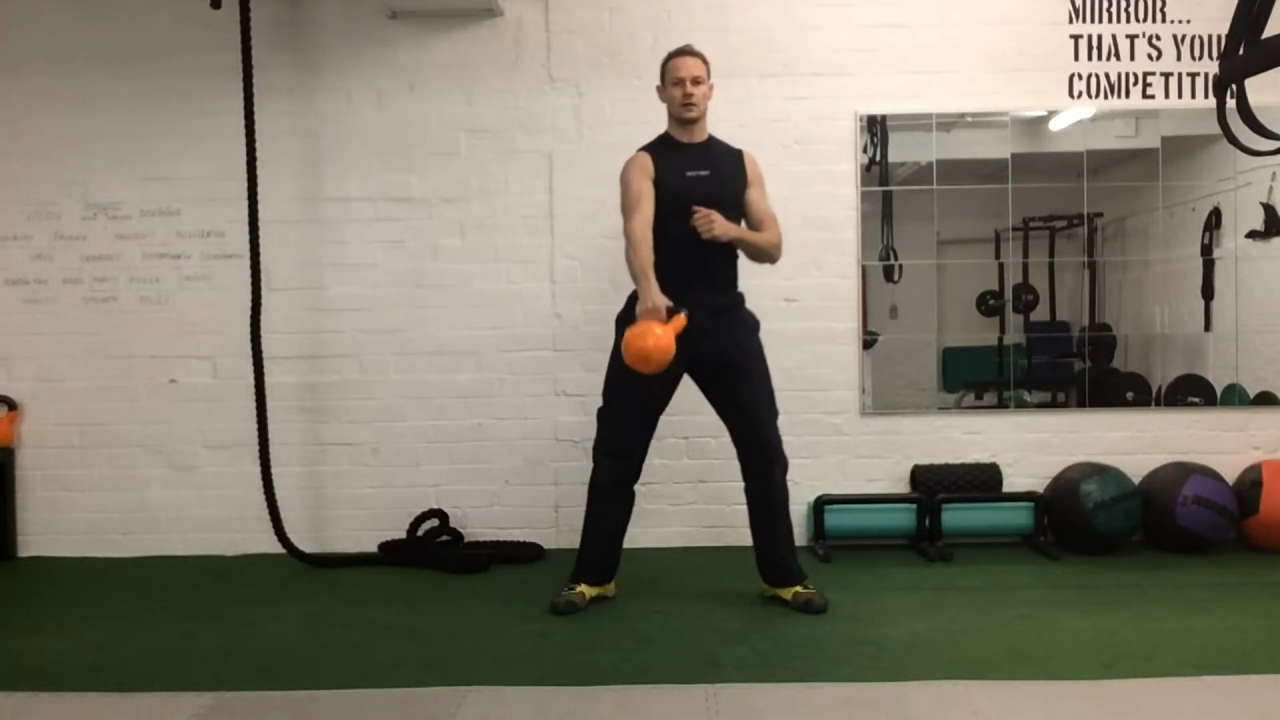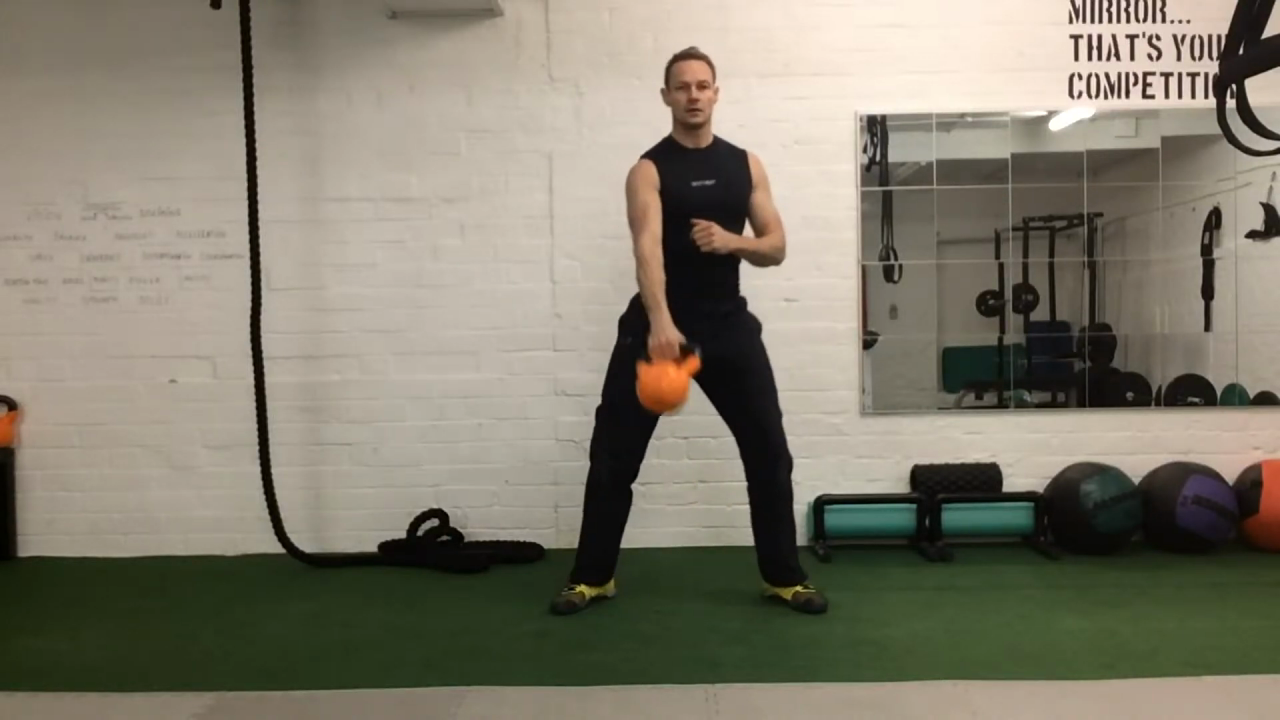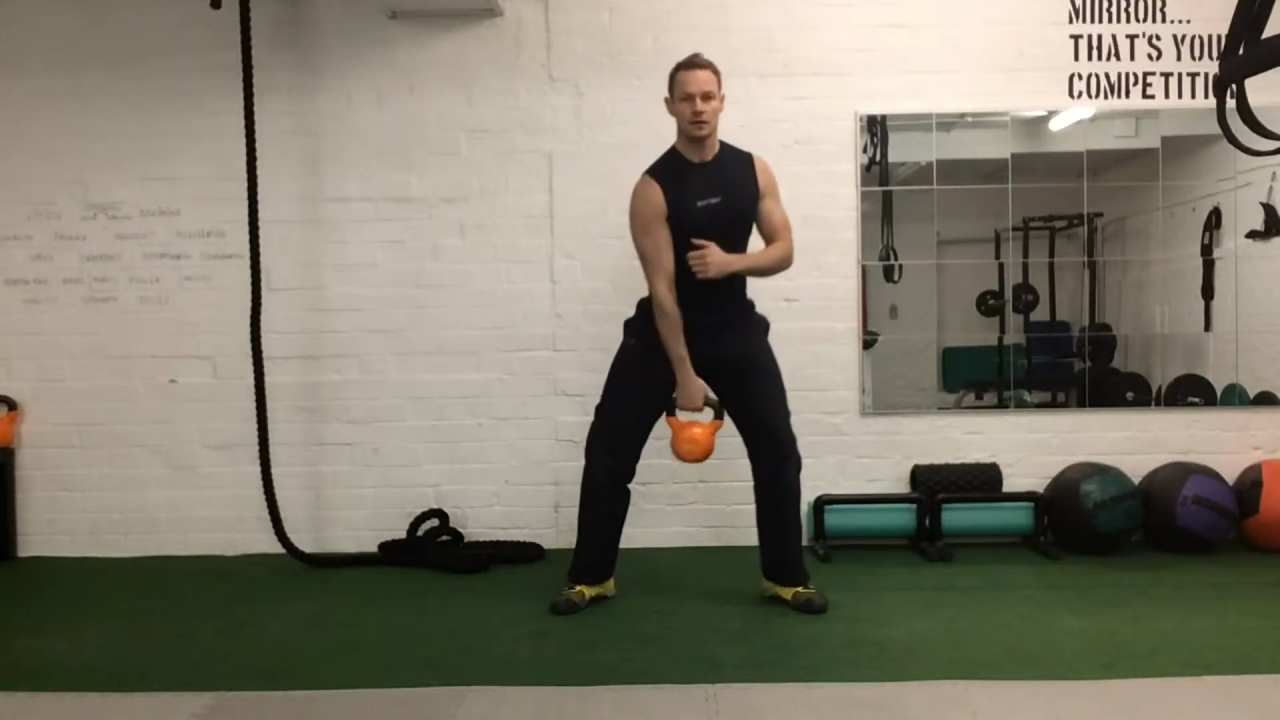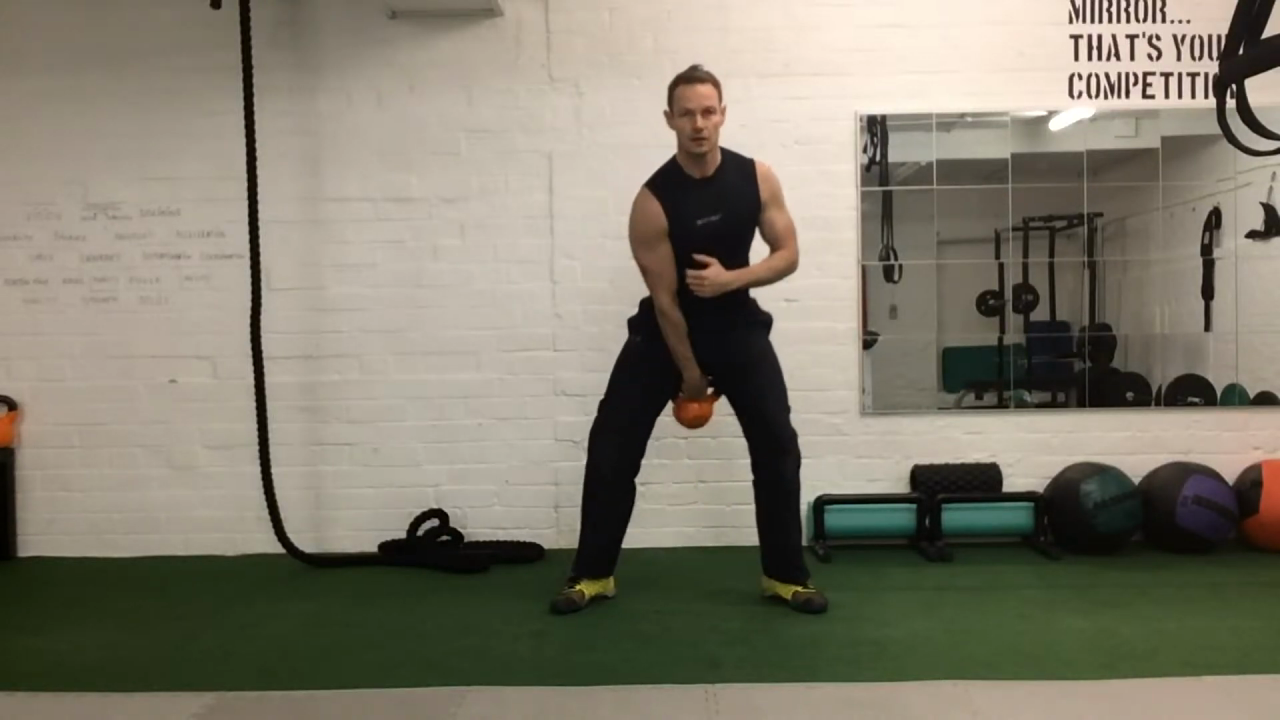
dt=0.3s
person 1, frame 1
left shoulder: (740, 162)
right shoulder: (644, 162)
left elbow: (773, 246)
right elbow: (637, 228)
left wrist: (733, 230)
right wrist: (647, 290)
left hip: (725, 322)
right hip: (655, 319)
left knee: (764, 451)
right knee: (616, 454)
left ankle: (783, 576)
right ankle: (594, 577)
person 1, frame 2
left shoulder: (745, 164)
right shoulder: (648, 170)
left elbow: (776, 247)
right elbow: (647, 245)
left wrist: (734, 241)
right wrist: (660, 323)
left hip: (727, 323)
right hip: (658, 327)
left knee: (769, 451)
right knee: (612, 455)
left ankle: (784, 577)
right ankle: (592, 577)
person 1, frame 3
left shoulder: (754, 170)
right shoulder: (653, 189)
left elbow: (783, 249)
right elbow: (663, 289)
left wrist: (732, 262)
right wrist: (683, 377)
left hip: (735, 327)
right hip: (661, 329)
left knee: (777, 449)
right knee: (607, 452)
left ankle: (785, 577)
right ankle: (592, 576)
person 1, frame 4
left shoulder: (757, 177)
right shoulder: (652, 202)
left elbow: (788, 253)
right elbow: (666, 300)
left wrist: (732, 279)
right wrist: (689, 374)
left hip: (739, 326)
right hip: (664, 330)
left knee: (777, 447)
right knee: (611, 448)
left ankle: (785, 575)
right ankle: (593, 574)
